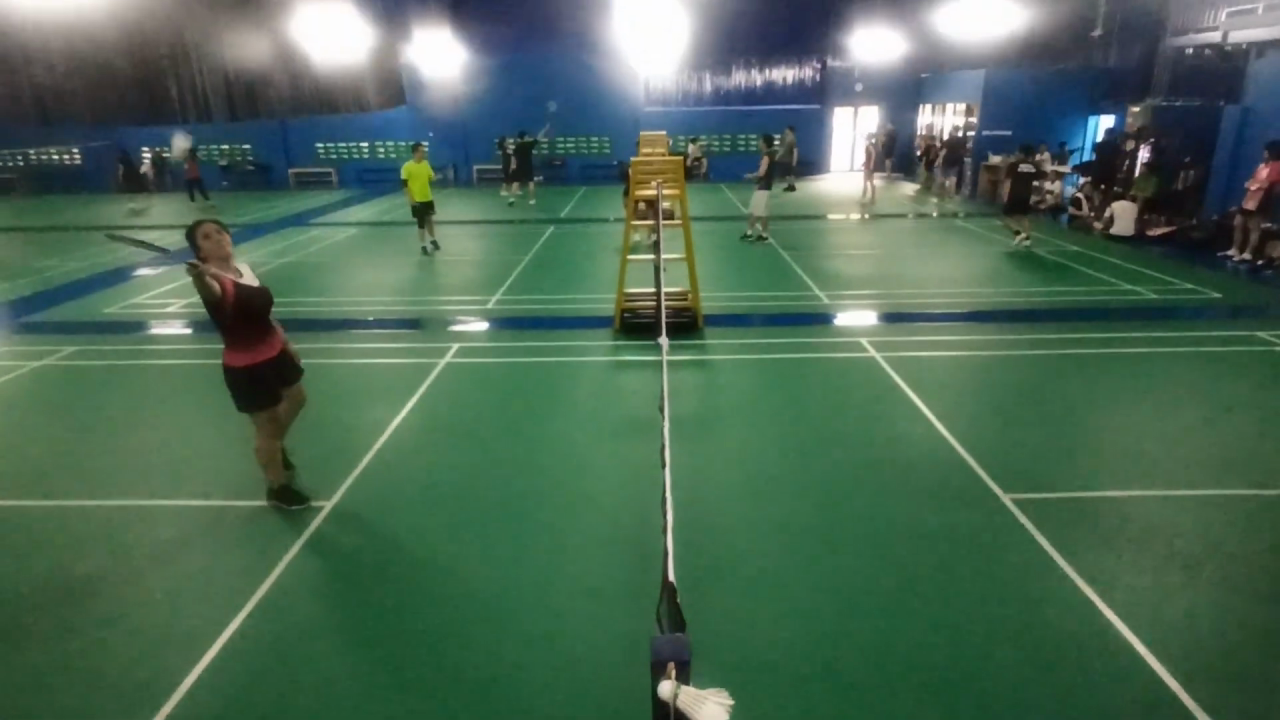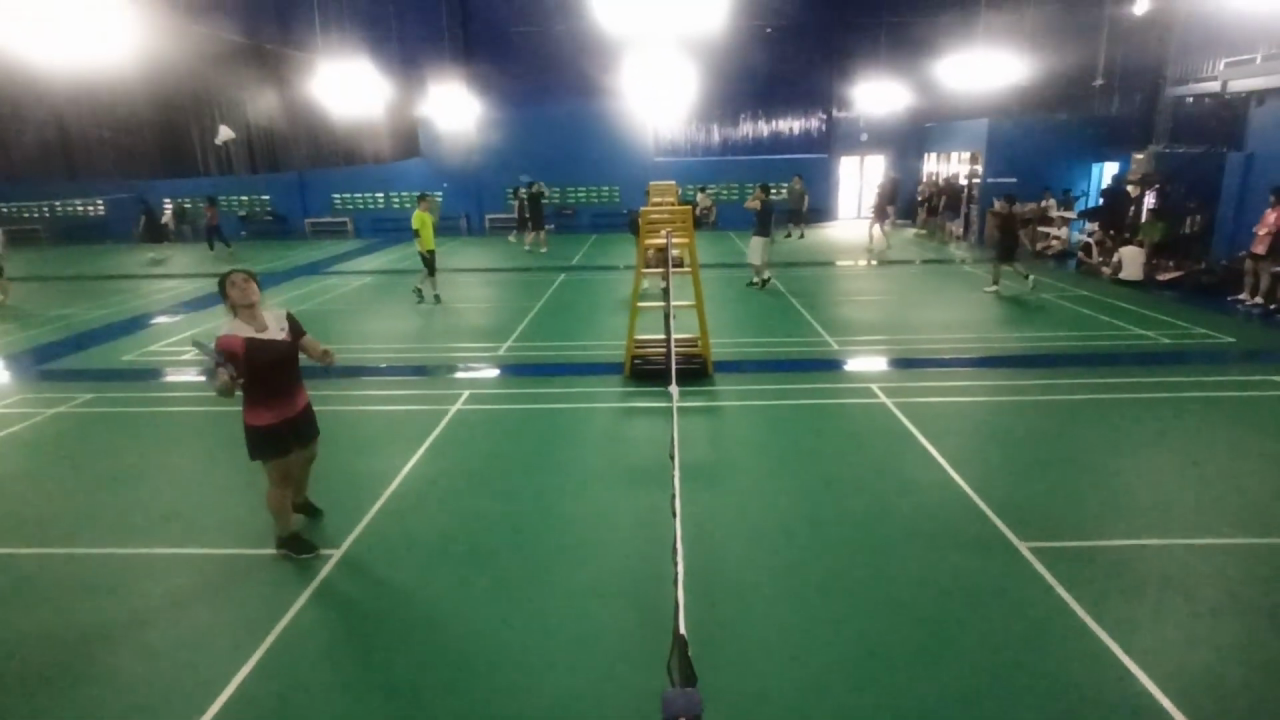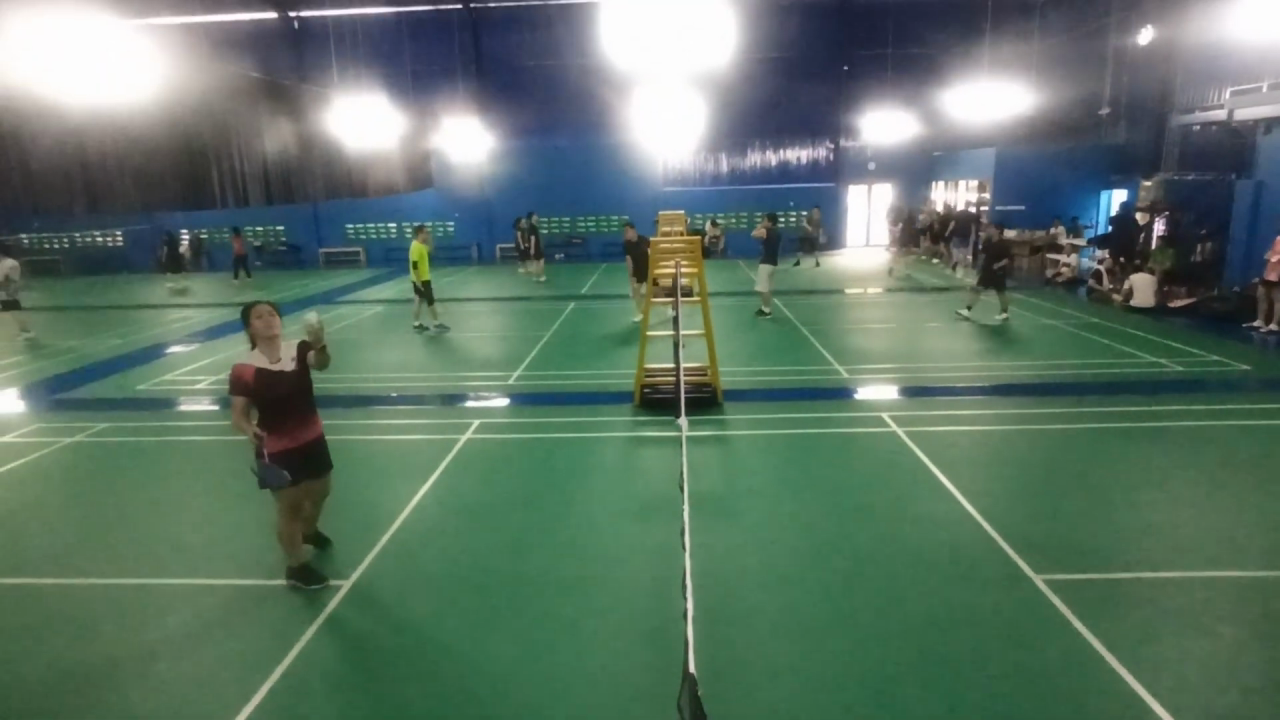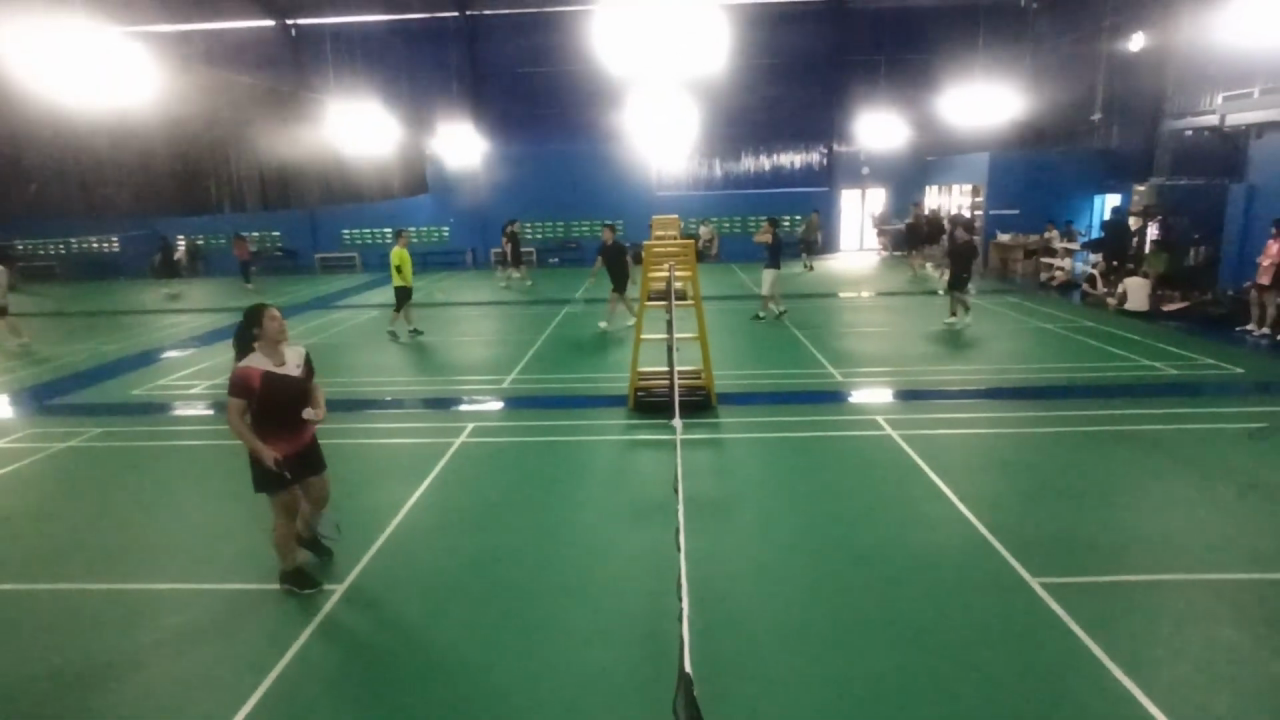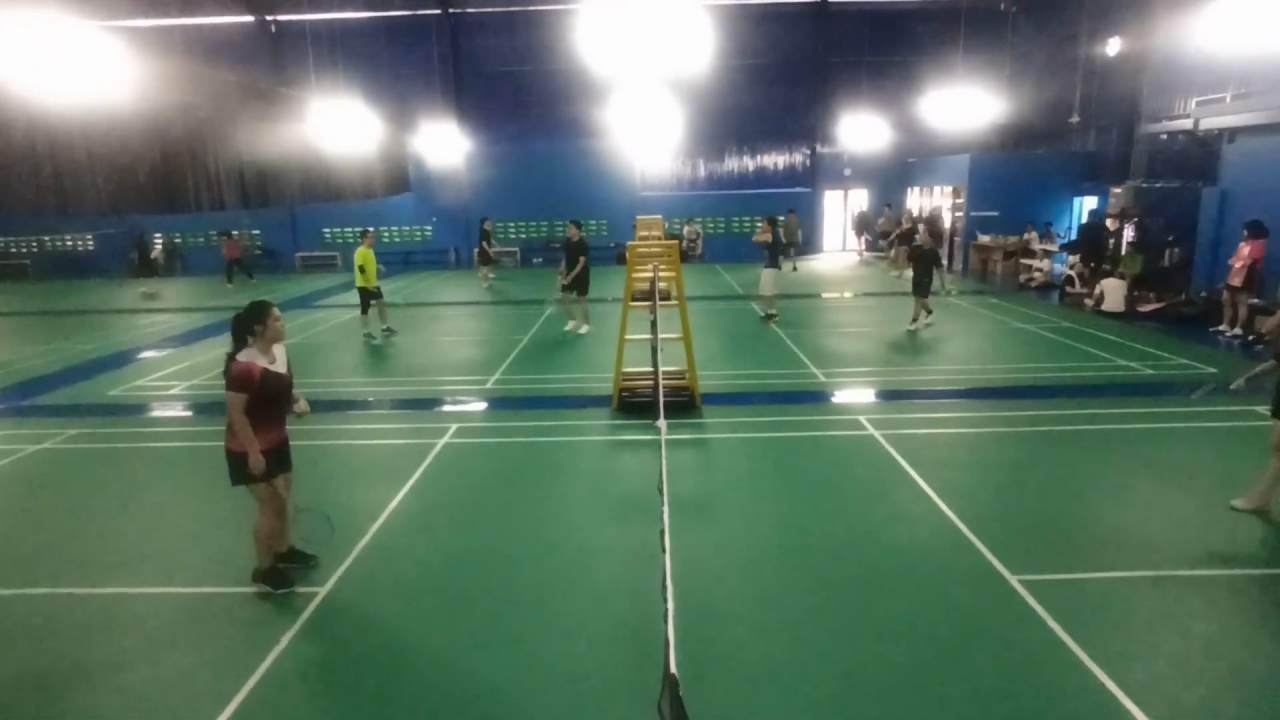
dt=0.4s
person 1, frame 1
left shoulder: (246, 269)
right shoulder: (212, 279)
right elbow: (210, 291)
left wrist: (286, 342)
right wrist: (200, 278)
left hip: (274, 352)
right hip: (245, 366)
left knee: (297, 400)
right knee: (269, 425)
left ankle: (275, 449)
right ankle: (278, 488)
person 1, frame 2
left shoulder: (283, 318)
right shoulder: (228, 339)
left elbow: (312, 348)
right elbow: (223, 389)
left wrist: (324, 355)
right wrist: (226, 383)
left hip: (299, 408)
right hip: (264, 422)
left knee: (306, 458)
right knee: (280, 478)
left ankle: (299, 500)
right ankle: (286, 537)
person 1, frame 3
left shoulder: (300, 350)
right shoulder: (243, 370)
left elbow: (321, 364)
right elbow: (239, 414)
left wrist: (320, 346)
right wrist: (249, 429)
left hip: (312, 439)
right hip: (275, 450)
left knee: (320, 492)
right knee: (290, 507)
left ankle: (309, 531)
right ankle: (297, 567)
person 1, frame 4
left shoulder: (300, 355)
right shoulder: (246, 372)
left elbow: (314, 390)
right elbow: (235, 418)
left wrist: (319, 409)
right wrist: (260, 449)
left hip: (305, 443)
right hip: (273, 455)
left knee: (320, 495)
right knee: (286, 510)
left ankle: (306, 534)
right ankle: (290, 571)
person 1, frame 5
left shoulder: (280, 353)
right shoulder: (243, 366)
right elbow: (235, 413)
left wrist: (297, 401)
right wrist: (253, 452)
left hip: (276, 441)
right hip: (249, 449)
left knee: (282, 499)
right knee: (271, 505)
left ankle: (283, 551)
right ankle: (265, 570)
